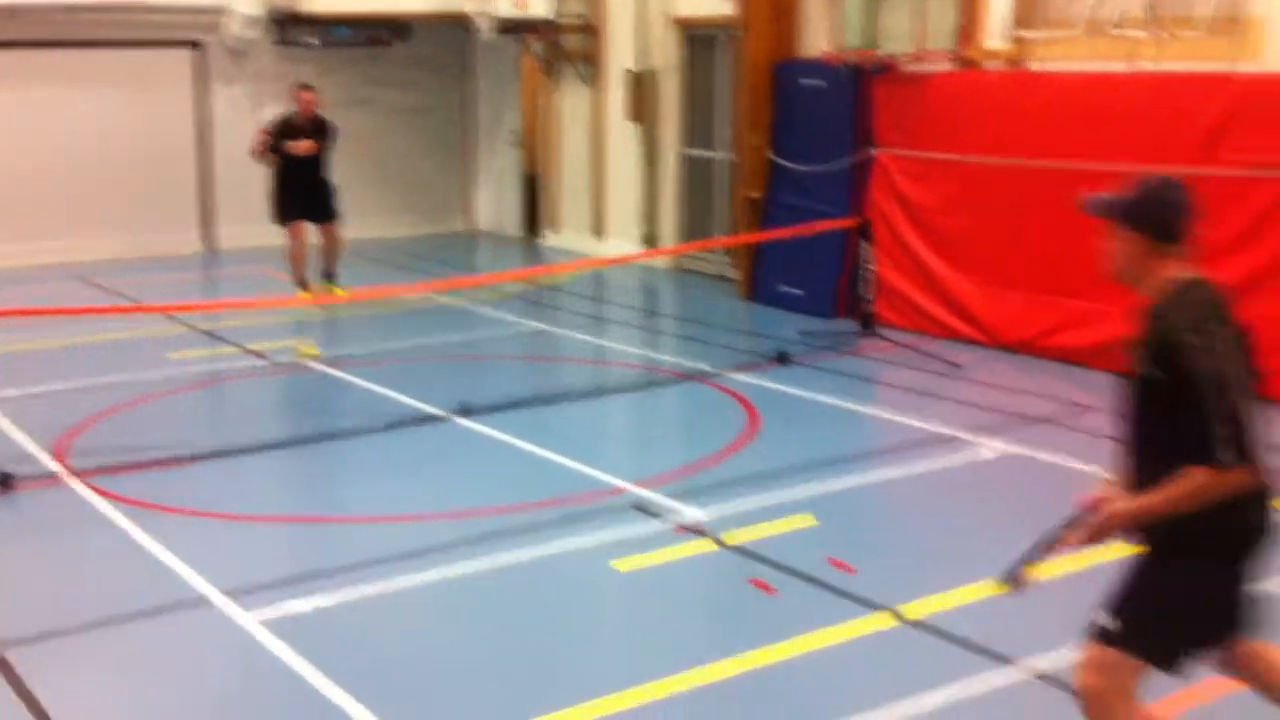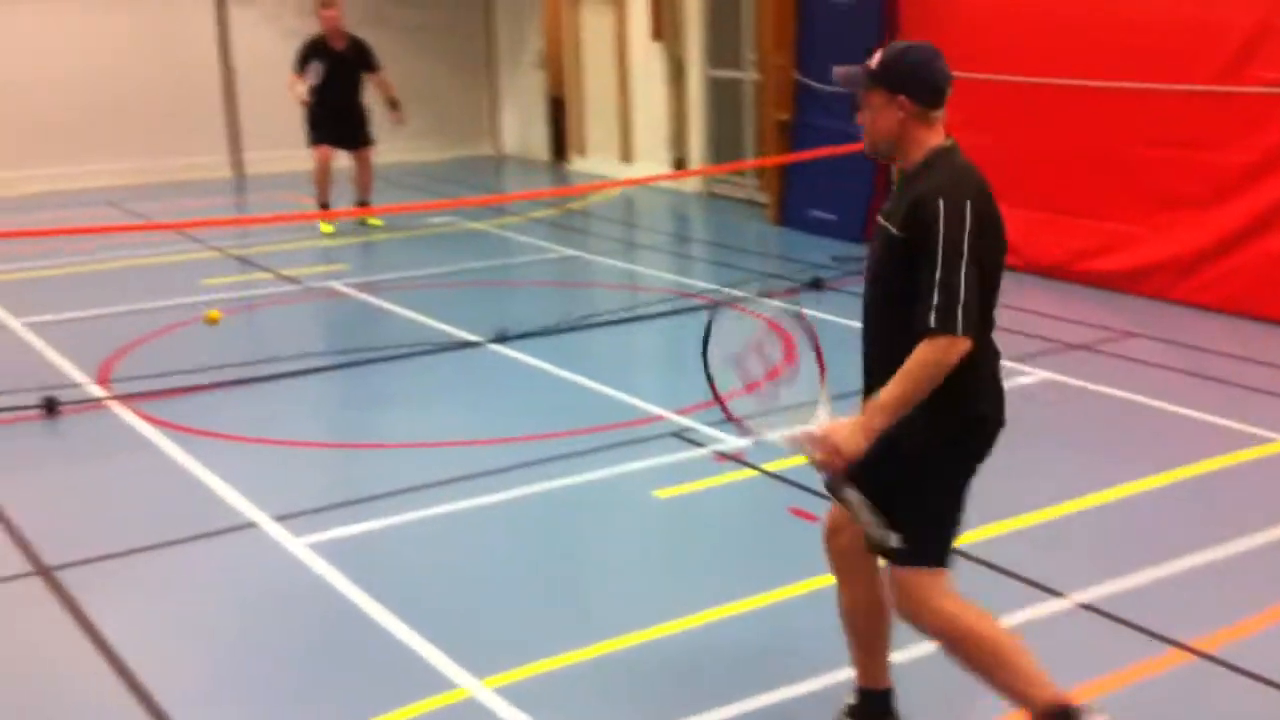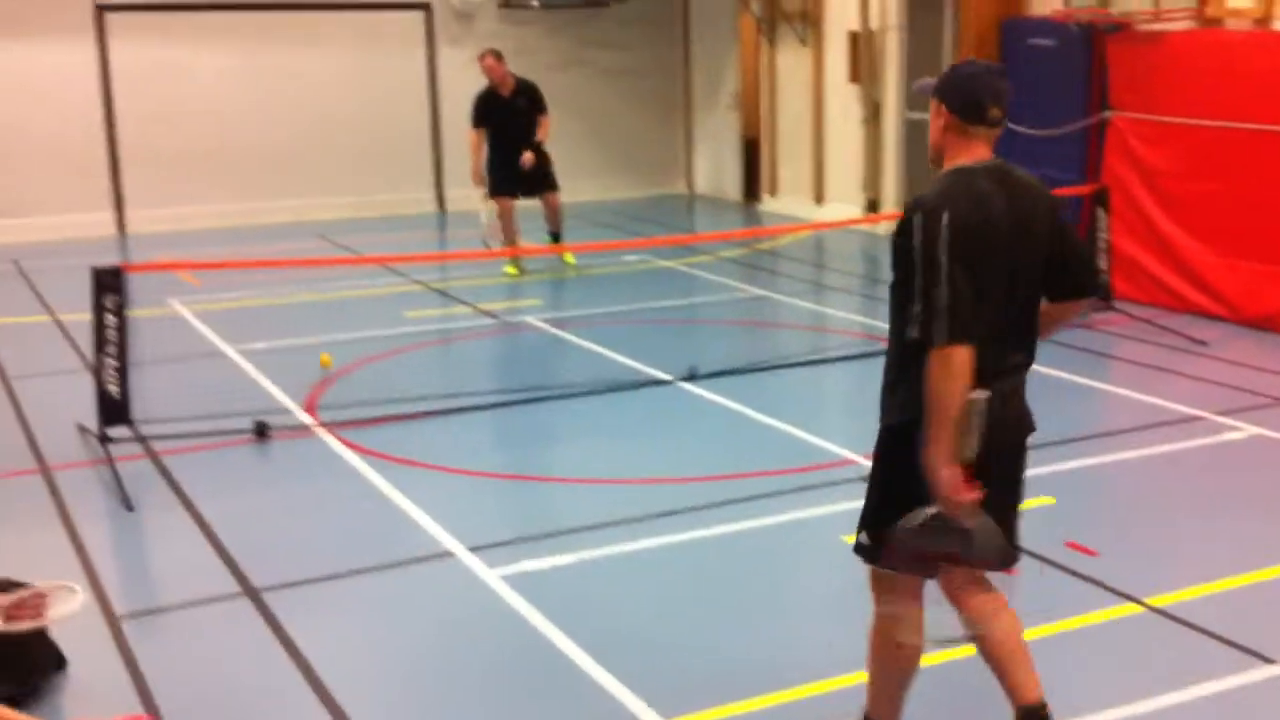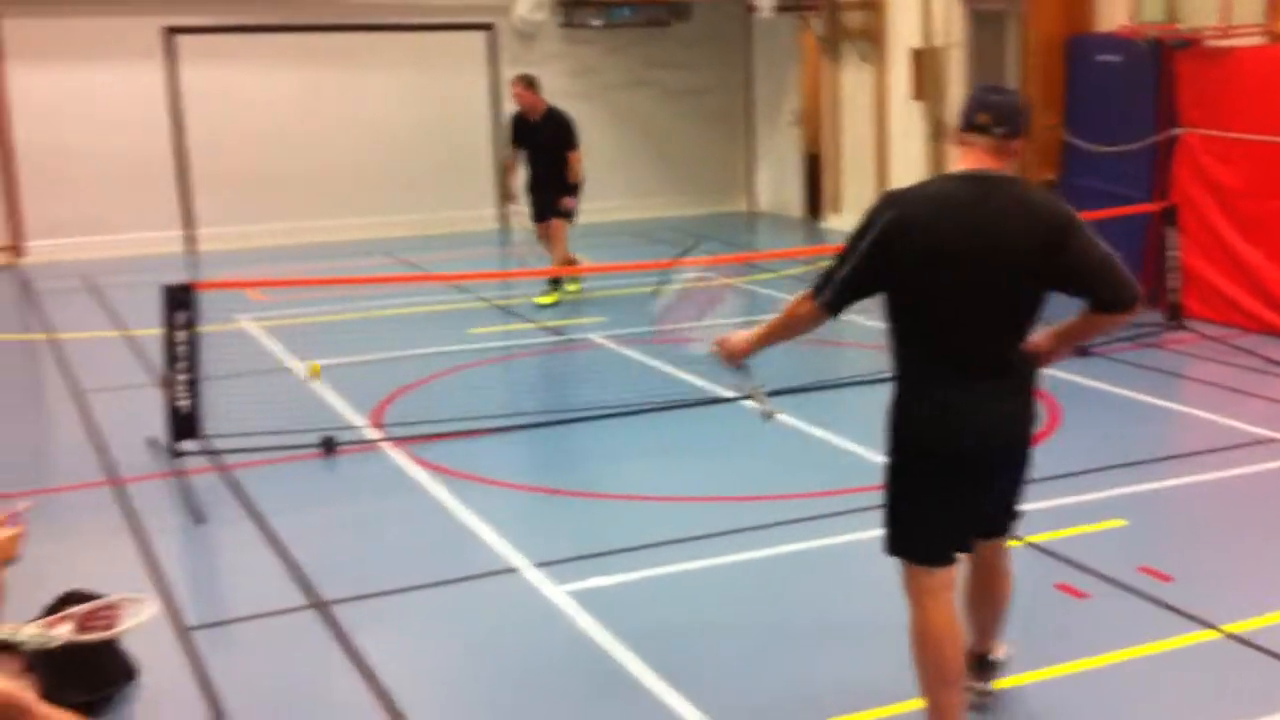
dt=0.5s
person 1, frame 1
left shoulder: (1189, 333)
right shoulder: (1182, 307)
left elbow: (1229, 467)
left wrist: (1133, 511)
right wrist: (1130, 494)
left hip: (1206, 533)
right hip: (1194, 524)
right knee: (1233, 651)
person 1, frame 2
left shoulder: (948, 199)
right shoulder: (917, 181)
left elbow: (952, 337)
left wrist: (864, 425)
right wrist: (872, 417)
left hip: (946, 419)
right hip: (913, 412)
left knee: (918, 591)
right knee: (846, 539)
person 1, frame 3
left shoulder: (937, 211)
right shoulder: (1033, 199)
left elbow: (949, 345)
right elbow: (1074, 293)
left wrist: (938, 455)
left hip: (932, 428)
right hip: (1003, 422)
left knee: (896, 586)
right knee: (966, 580)
person 1, frame 4
left shoulder: (904, 211)
right shoulder: (1043, 214)
left elbow: (824, 300)
right elbow: (1120, 298)
left wrist: (753, 339)
right wrist: (1054, 342)
left hip: (929, 419)
right hip: (1007, 416)
left knee: (929, 582)
right knee: (989, 543)
right ankle: (982, 658)
person 2, frame 1
left shoulder: (323, 127)
right shoulder: (282, 126)
left elbow: (306, 149)
right elbow: (272, 160)
left wrist: (275, 144)
right wrist: (261, 151)
left hip: (315, 187)
right hip: (288, 188)
left knee: (332, 235)
right knee: (296, 237)
left ankle: (330, 280)
right ankle: (302, 286)
person 2, frame 2
left shoulder: (358, 46)
right shoulder: (312, 48)
left elbow: (377, 76)
right elbow: (296, 77)
left wrist: (393, 105)
right wrist: (300, 91)
left hip: (352, 112)
right hip: (323, 113)
left knee: (364, 159)
right knee: (323, 159)
left ankle: (363, 209)
right ankle: (324, 212)
person 2, frame 3
left shoulder: (529, 89)
right shoulder: (484, 99)
left elbow: (543, 121)
right elbow: (478, 134)
left wrist: (534, 149)
right wrist: (477, 167)
left hip: (532, 158)
right hip: (501, 161)
left knee: (552, 202)
right knee: (504, 208)
left ankle: (557, 242)
right ankle: (514, 258)
person 2, frame 4
left shoulder: (559, 120)
right shoulder: (519, 121)
left elbow: (574, 156)
right elbow: (514, 153)
left wrist: (572, 191)
right wrist: (508, 184)
left hip: (563, 183)
right hip: (539, 183)
left knee: (556, 229)
right knee: (545, 234)
left ankle: (555, 285)
right ankle: (571, 266)
